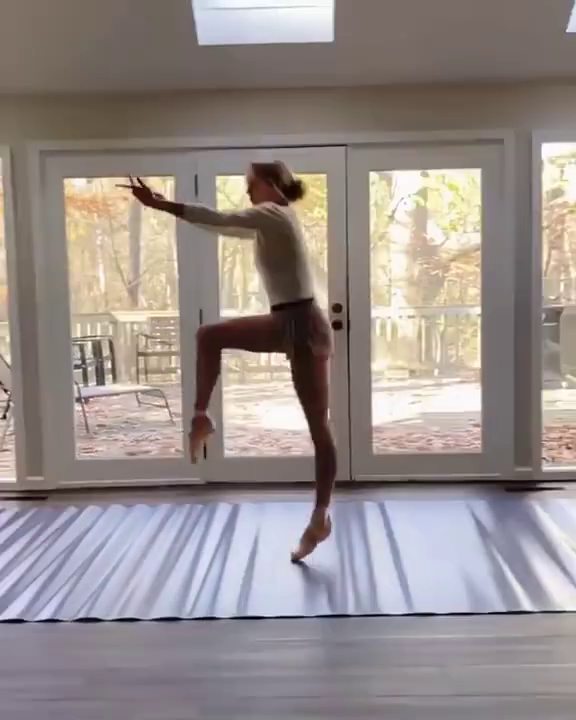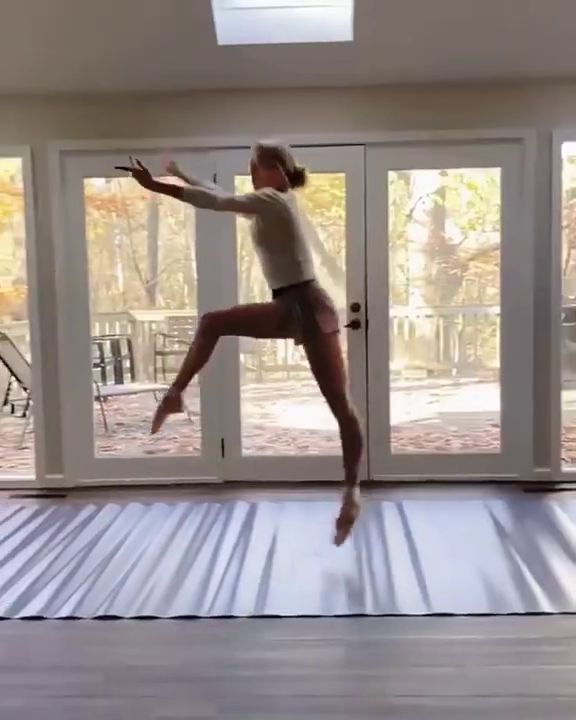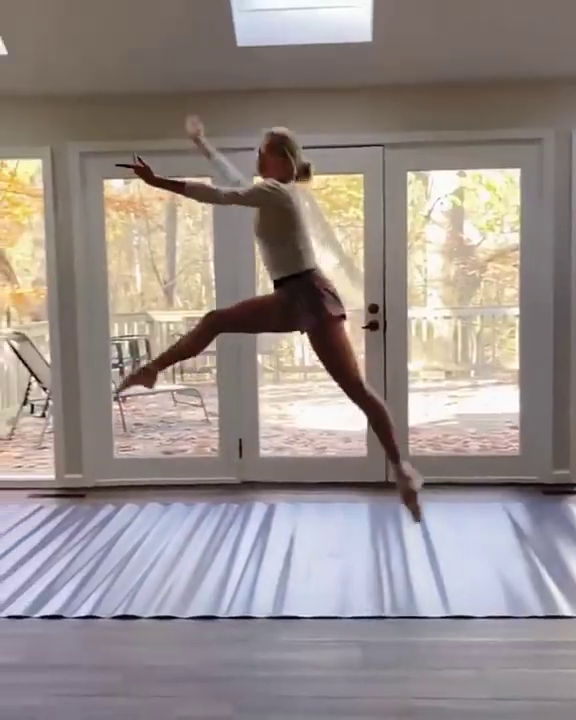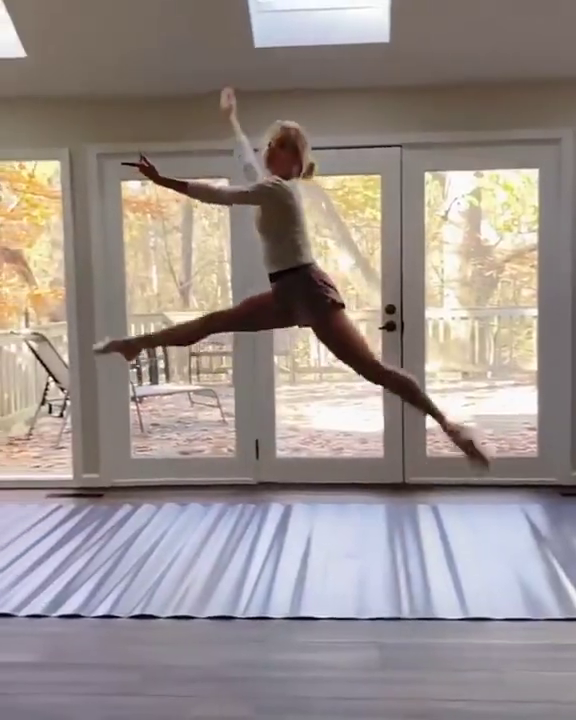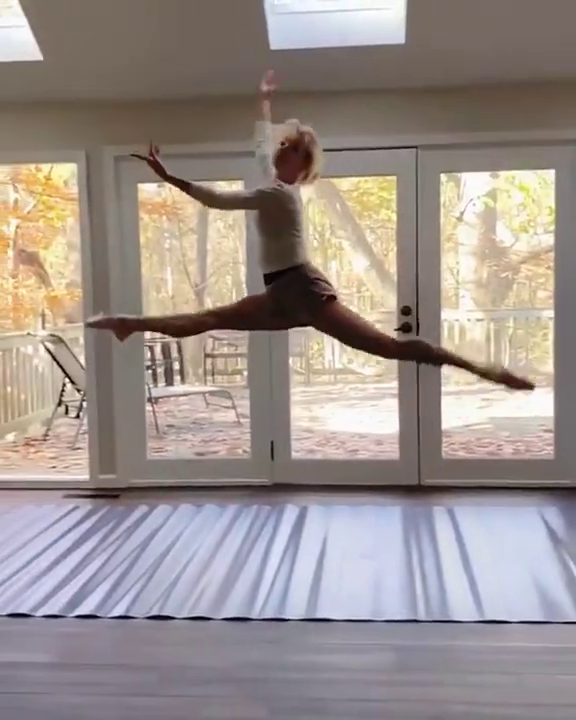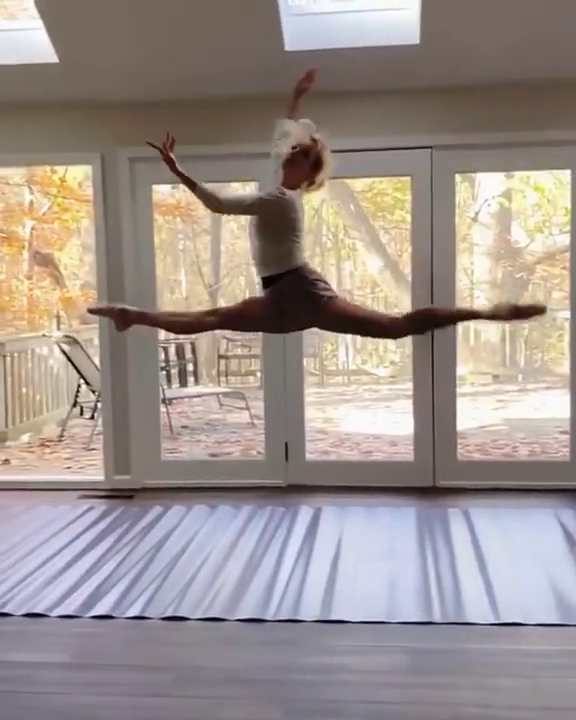
dt=0.3s
person 1, frame 1
left shoulder: (274, 214)
right shoulder: (269, 220)
left elbow: (217, 219)
right elbow: (222, 225)
left wrist: (158, 203)
right wrist: (165, 204)
left hip: (303, 325)
right hip: (283, 323)
left knee: (318, 427)
right knee: (209, 336)
left ankle: (321, 517)
right ankle: (200, 418)
person 1, frame 2
left shoulder: (273, 200)
right shoulder: (270, 204)
left elbow: (216, 201)
right elbow: (221, 195)
left wrist: (157, 185)
right wrist: (179, 175)
left hip: (308, 306)
right hip: (286, 308)
left knee: (339, 404)
right knee: (212, 323)
left ankle: (350, 494)
right ankle: (176, 394)
person 1, frame 3
left shoulder: (275, 193)
right shoulder: (266, 190)
left elbow: (217, 195)
right elbow: (233, 176)
left wrist: (159, 181)
right wrist: (202, 143)
left hip: (311, 297)
right hip: (286, 298)
left knee: (357, 389)
right knee: (215, 321)
left ankle: (401, 469)
right ankle: (150, 370)
person 1, frame 4
left shoulder: (277, 190)
right shoulder: (271, 186)
left elbow: (217, 195)
right elbow: (247, 156)
left wrist: (163, 180)
right wrist: (231, 116)
left hip: (309, 290)
right hip: (286, 294)
left knee: (373, 368)
right knee: (214, 321)
left ankle: (446, 424)
right ankle: (138, 342)
person 1, frame 5
left shoulder: (278, 193)
right shoulder: (276, 185)
left elbow: (217, 198)
right elbow: (261, 139)
left wrist: (170, 177)
right wrist: (265, 99)
left hip: (304, 292)
right hip: (280, 297)
left knee: (391, 347)
right knee: (207, 318)
right ankle: (131, 323)
person 1, frame 6
left shoulder: (279, 199)
right shoulder: (281, 193)
left elbow: (219, 203)
right elbow: (282, 132)
left wrist: (178, 171)
right wrist: (298, 96)
left hip: (303, 293)
right hip: (282, 301)
left knee: (399, 326)
right knee: (207, 319)
